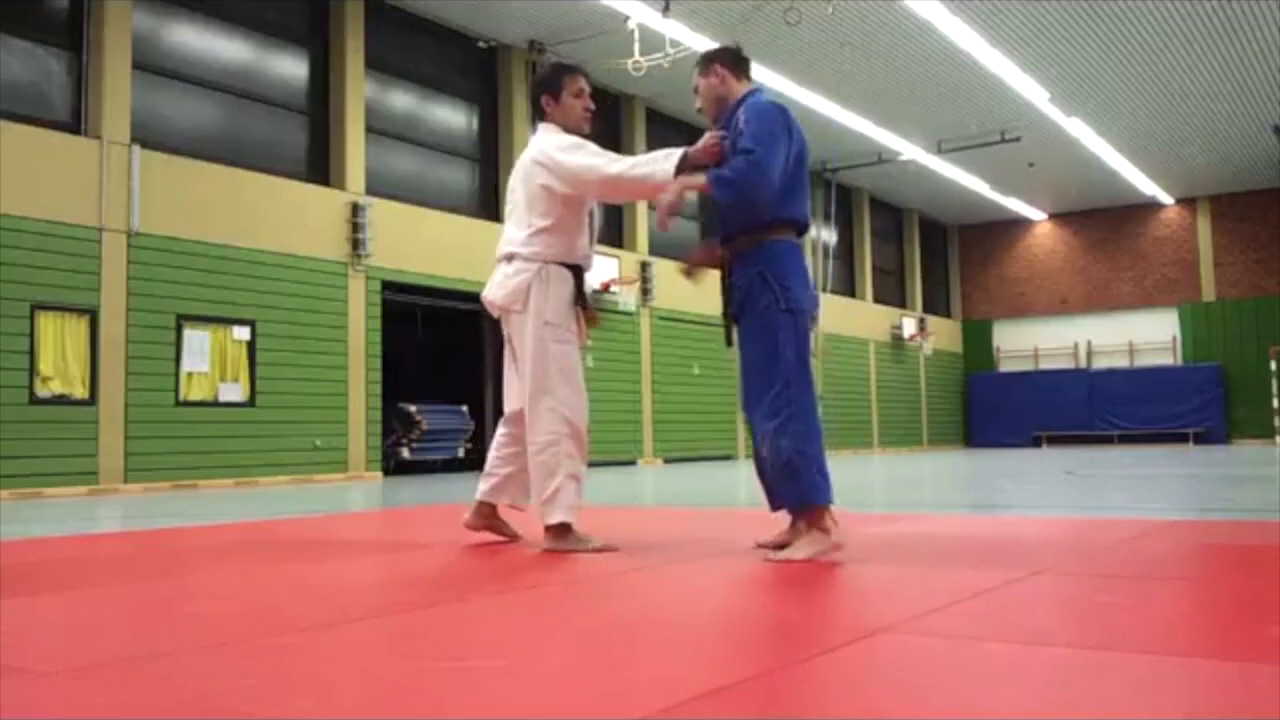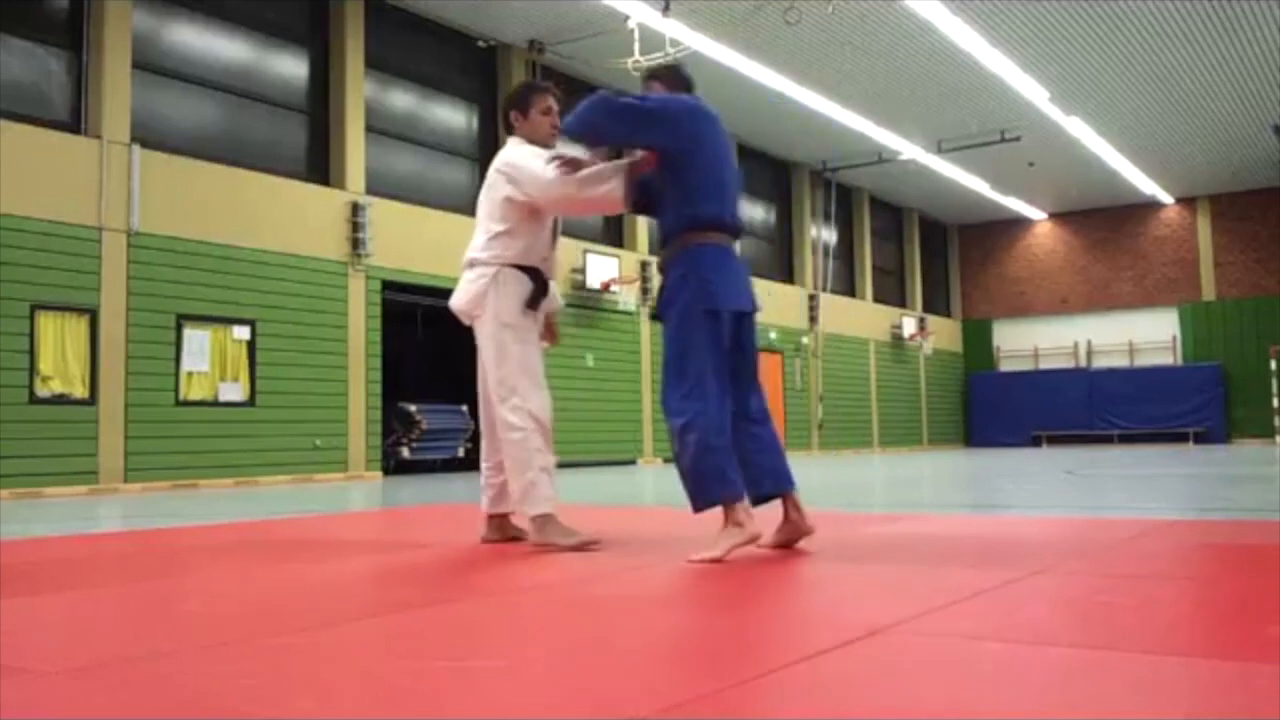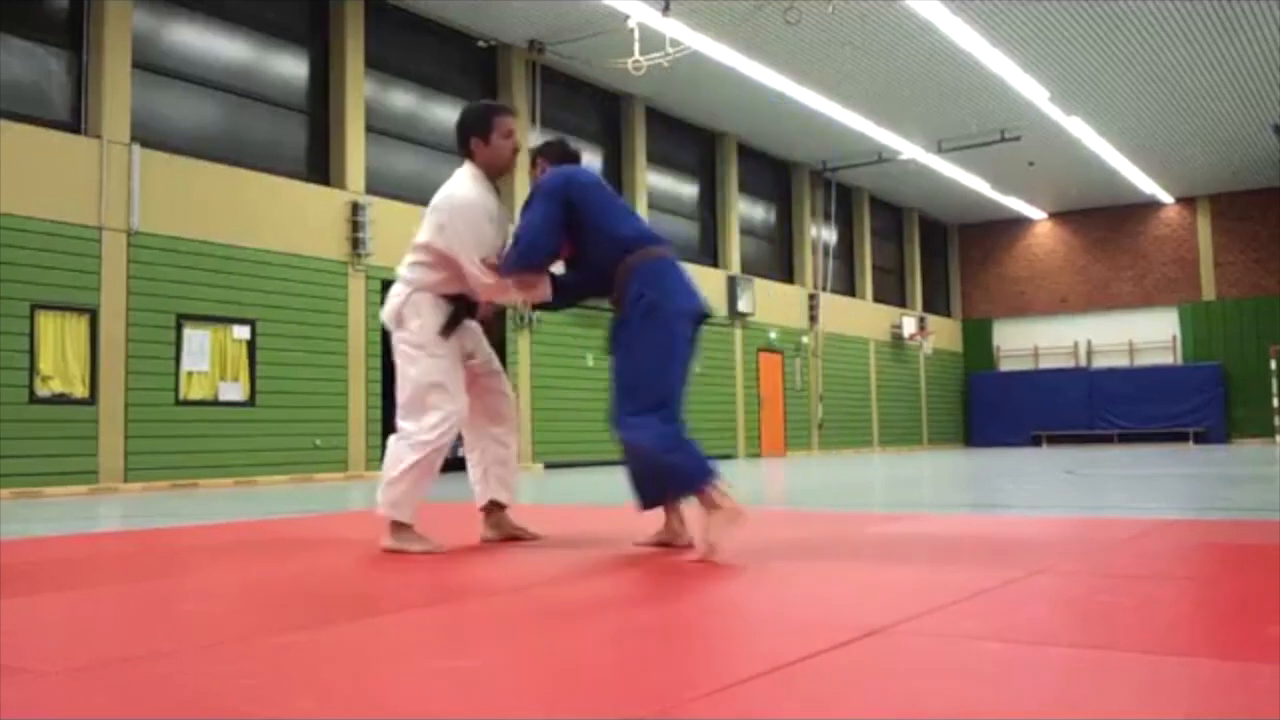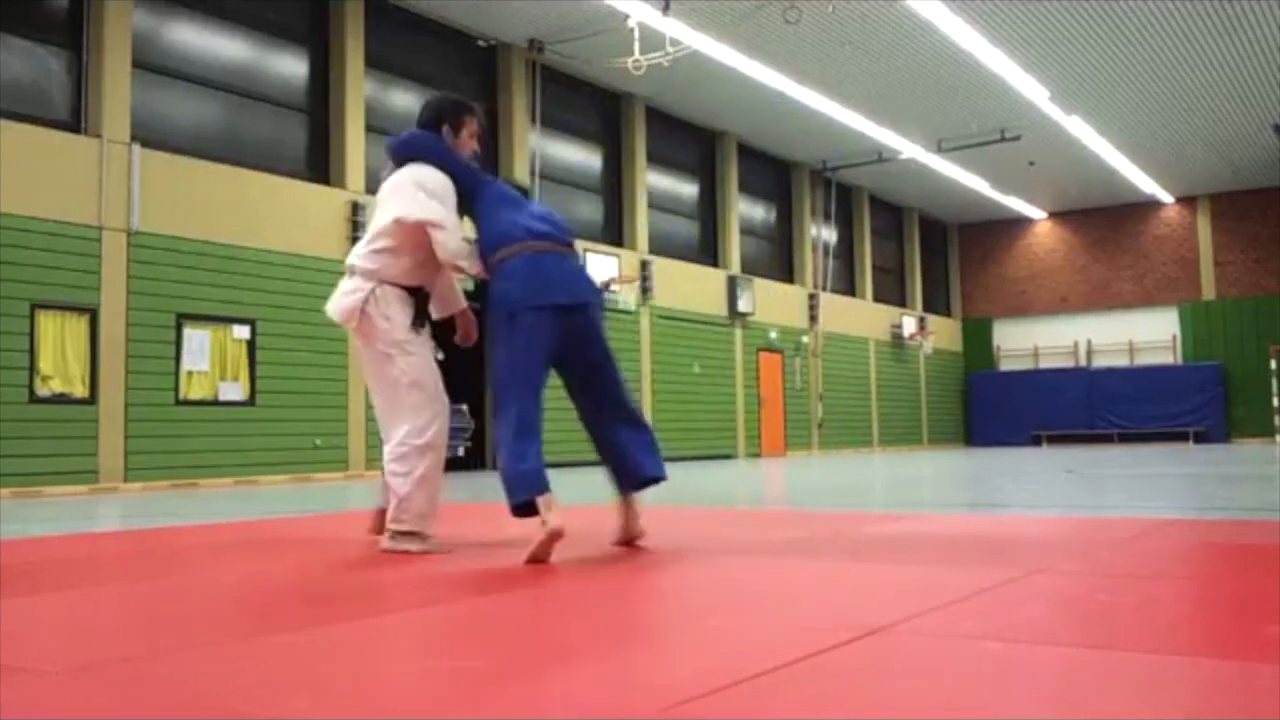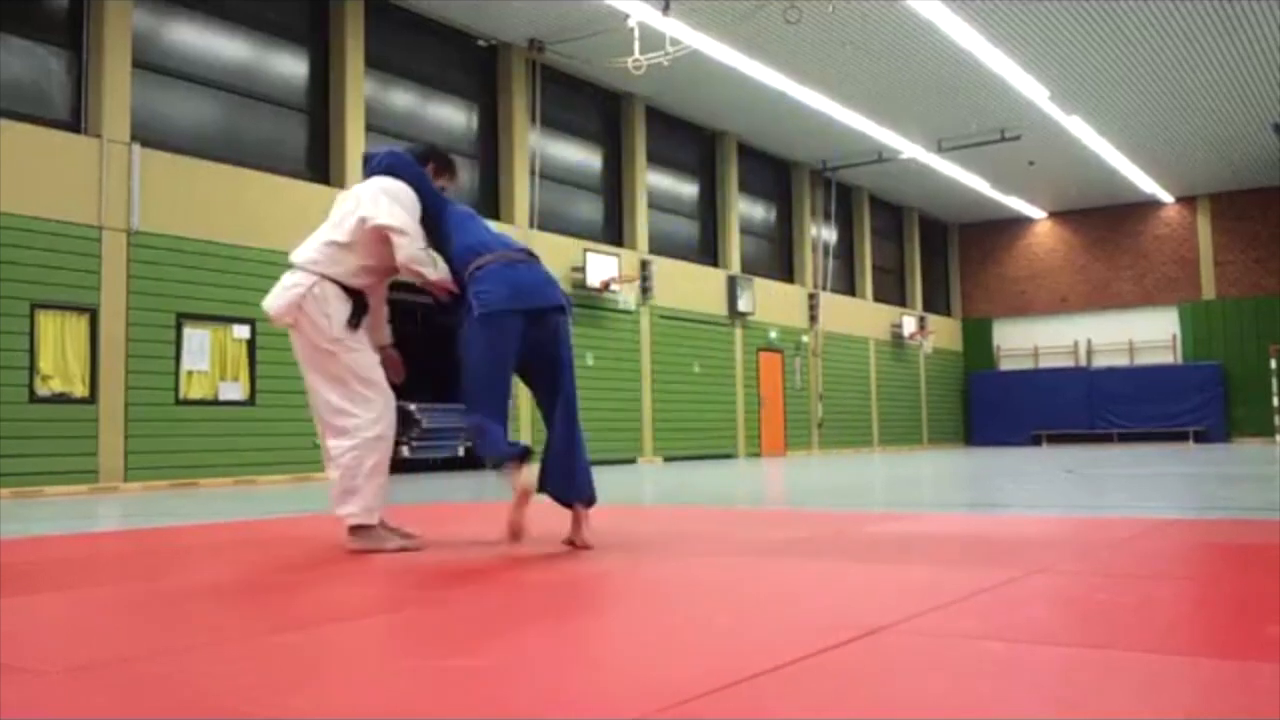
dt=0.4s
person 1, frame 1
left shoulder: (760, 110)
right shoulder: (757, 119)
left elbow: (753, 182)
left wrist: (689, 184)
right wrist: (716, 249)
left hip: (766, 274)
right hip: (774, 273)
left knee: (777, 403)
right knee: (784, 401)
left ankle: (817, 525)
right ankle: (806, 522)
person 1, frame 2
left shoulder: (680, 113)
right shoulder: (707, 133)
left elbow: (603, 114)
right elbow: (649, 193)
left wrist: (573, 138)
left hip: (698, 273)
right hip: (725, 274)
left knee: (692, 402)
right knee: (741, 399)
left ankle: (737, 520)
right ankle: (793, 513)
person 1, frame 3
left shoulder: (557, 181)
left elbow: (529, 246)
right elbow: (578, 286)
left wrist: (507, 268)
left hip: (650, 296)
right hip: (672, 295)
left knee: (636, 415)
right knee: (654, 411)
left ankle: (718, 501)
right ankle: (677, 522)
person 1, frame 4
left shoulder: (484, 190)
right shoulder: (541, 214)
left elbow: (411, 145)
left hip: (522, 288)
right hip: (575, 285)
left knee: (514, 416)
right knee: (605, 402)
left ankle: (549, 515)
right ankle: (629, 512)
person 1, frame 5
left shoulder: (444, 211)
left elbow: (392, 161)
left hip: (496, 296)
right hip: (542, 289)
left knee: (485, 409)
right knee: (560, 412)
left ankle: (517, 474)
right ankle: (579, 518)
person 2, frame 1
left shoulder: (545, 155)
right shoulder: (555, 150)
right elbow: (616, 176)
right wrist: (687, 158)
left hip: (532, 287)
right hip: (539, 288)
left knee: (528, 407)
right knee: (557, 407)
left ankle: (487, 505)
right ankle: (560, 525)
person 2, frame 2
left shoulder: (530, 168)
right shoulder: (518, 161)
right elbow: (577, 191)
left wrist: (546, 312)
right wrist: (632, 170)
left hip: (518, 298)
right hip: (503, 293)
left knee: (505, 408)
right knee: (525, 403)
left ankle: (499, 516)
right ankle: (540, 517)
person 2, frame 3
left shoulder: (486, 190)
right shoulder: (464, 200)
right elbow: (492, 282)
right wrist: (542, 286)
left hip: (455, 316)
right hip: (424, 312)
left knee: (495, 406)
right knee: (437, 414)
left ankle: (496, 515)
right ankle: (399, 524)
person 2, frame 4
left shoulder: (420, 179)
right shoulder: (427, 179)
left elbow: (433, 259)
right elbow: (452, 249)
left wrist: (457, 307)
left hip: (385, 301)
right hip: (381, 303)
left knee: (407, 412)
right knee: (419, 416)
left ankle: (392, 513)
right ankle: (402, 526)
person 2, frame 5
left shoulder: (372, 194)
right shoulder: (397, 192)
left elbow: (372, 280)
right elbow: (411, 259)
left wrist: (383, 344)
right wrist: (450, 281)
left hip: (312, 297)
right hip: (320, 300)
left knee: (345, 415)
right knee: (367, 410)
left ankle: (364, 519)
right ankle: (363, 526)
